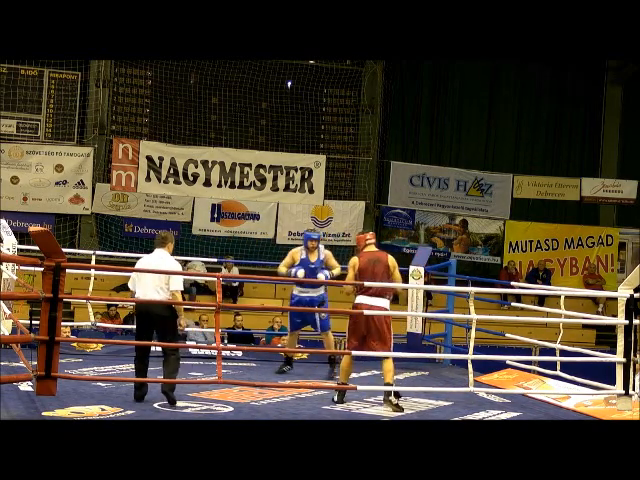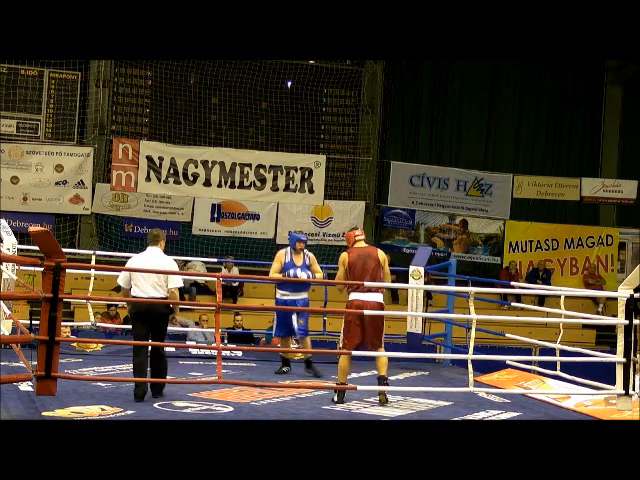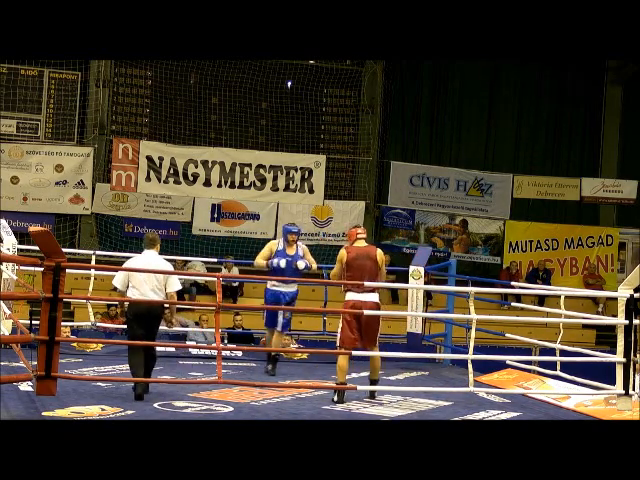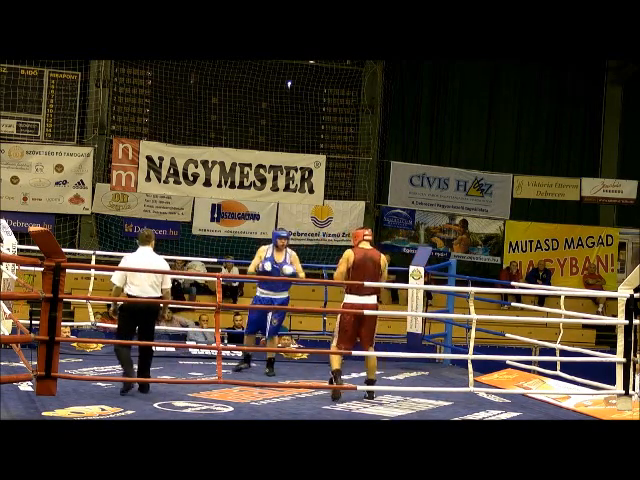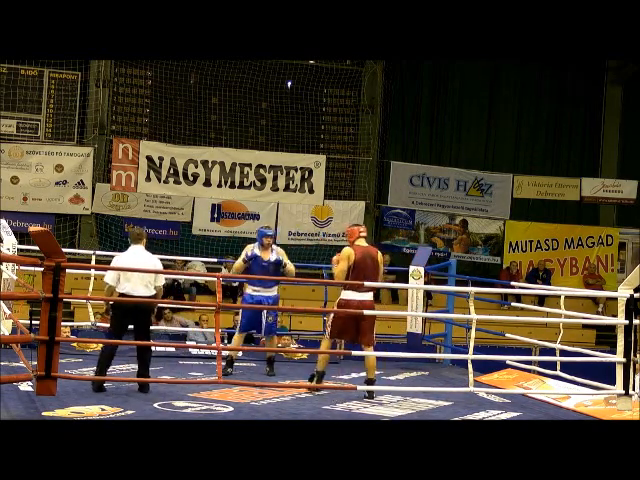
dt=0.2s
person 1, frame 1
left shoulder: (356, 260)
right shoulder: (389, 259)
left elbow: (348, 289)
left hip: (361, 305)
right hip: (381, 308)
left knee: (350, 351)
right knee: (386, 354)
left ankle: (340, 393)
right ankle: (389, 393)
person 1, frame 2
left shoulder: (345, 256)
right shoulder: (379, 254)
left elbow: (339, 285)
right elbow: (387, 282)
left hip: (355, 302)
right hip: (376, 302)
left knee: (346, 349)
right knee: (378, 347)
left ankle: (340, 393)
right ankle: (382, 384)
person 1, frame 3
left shoulder: (344, 252)
right shoulder: (378, 253)
left elbow: (334, 278)
right elbow: (382, 280)
left hip: (352, 302)
right hip: (372, 302)
left knee: (344, 348)
right knee: (373, 347)
left ankle: (340, 392)
right ankle: (373, 388)
person 1, frame 4
left shoulder: (350, 253)
right shoulder: (381, 257)
left elbow: (338, 279)
right elbow: (382, 284)
left wrist: (343, 265)
left hip: (351, 303)
right hip: (370, 304)
left knee: (338, 346)
right knee: (369, 347)
left ankle: (337, 379)
right ankle: (370, 389)
person 1, frame 5
left shoulder: (348, 251)
right shoulder: (377, 254)
left elbow: (339, 279)
right elbow: (379, 280)
left wrist: (335, 264)
left hip: (348, 300)
right hip: (368, 301)
left knee: (328, 338)
right knee: (368, 346)
left ankle: (318, 377)
right ankle: (370, 388)
person 2, frame 1
left shoulder: (141, 261)
right shoulder: (172, 264)
left elbow: (133, 290)
right elbow: (175, 294)
right wrist: (181, 317)
left hip: (143, 307)
right hip: (163, 309)
left knee: (142, 351)
right knee: (171, 351)
left ankle: (139, 392)
right ankle: (168, 387)
person 2, frame 2
left shoulder: (134, 259)
right shoulder: (168, 261)
left elbow: (124, 288)
right elbow: (173, 291)
left wrist: (130, 306)
right wrist: (176, 311)
left hip: (139, 305)
right hip: (160, 306)
left knee: (139, 349)
right knee: (158, 348)
left ankle: (139, 391)
right ankle: (157, 388)
person 2, frame 3
left shoulder: (131, 262)
right shoulder: (165, 265)
left elbow: (120, 289)
right elbow: (172, 295)
right wrist: (172, 315)
left hip: (135, 308)
right hip: (155, 308)
left knee: (135, 349)
right knee: (148, 347)
left ankle: (140, 387)
right ankle: (143, 384)
person 2, frame 4
left shoulder: (128, 259)
right shoulder: (161, 262)
left elbow: (117, 286)
right elbow: (166, 291)
left wrist: (114, 305)
right wrist: (164, 309)
left hip: (132, 304)
right hip: (152, 305)
left knee: (122, 342)
right knee: (146, 344)
left ankle: (129, 376)
right ankle: (144, 383)
person 2, frame 5
left shoulder: (120, 258)
right shoulder: (154, 260)
left elbow: (110, 286)
right elbow: (159, 288)
left wrist: (106, 304)
right wrist: (154, 306)
left hip: (123, 302)
right hip: (145, 304)
left knee: (112, 341)
right knee: (144, 344)
left ankle: (99, 380)
right ankle: (144, 384)
person 3, frame 1
left shoulder: (325, 253)
right shoulder: (295, 252)
left elbow: (337, 268)
right elbow: (281, 269)
left wrist: (330, 275)
right wrist: (291, 272)
left hip: (318, 297)
right hip: (299, 296)
left knee: (325, 330)
right knee: (293, 331)
left ankle: (332, 364)
right ankle: (288, 362)
person 3, frame 2
left shoulder: (309, 256)
right shoulder: (282, 254)
left elbow: (320, 274)
right elbow: (272, 276)
left wrist: (311, 276)
right wrist: (286, 275)
left hip: (301, 300)
right hip: (283, 299)
left knee: (303, 334)
right knee: (283, 335)
left ankle: (309, 364)
right ankle: (286, 364)
person 3, frame 3
left shoulder: (302, 248)
right shoulder: (273, 244)
left elbow: (314, 266)
right elbow: (257, 262)
left wrist: (308, 266)
right wrist: (271, 263)
left hip: (289, 293)
right hip: (273, 291)
left knee: (281, 328)
right knee: (270, 327)
left ankle: (273, 361)
right ankle: (270, 358)
person 3, frame 4
left shoulder: (291, 255)
right shoulder: (264, 250)
left elbow: (302, 277)
right elbow: (250, 271)
left wrist: (294, 273)
right wrist: (259, 268)
left hip: (280, 299)
right hip: (262, 297)
left knee: (272, 333)
right knee: (250, 331)
left ankle: (270, 364)
right ankle: (246, 360)
person 3, frame 5
left shoulder: (278, 251)
right shoulder: (250, 248)
left elbow: (292, 273)
right elbow: (236, 270)
left wrist: (282, 263)
right wrist: (246, 258)
left hip: (270, 297)
right hip: (251, 295)
left knee: (270, 332)
right knee: (241, 330)
left ankle: (270, 364)
right ankle: (229, 364)
